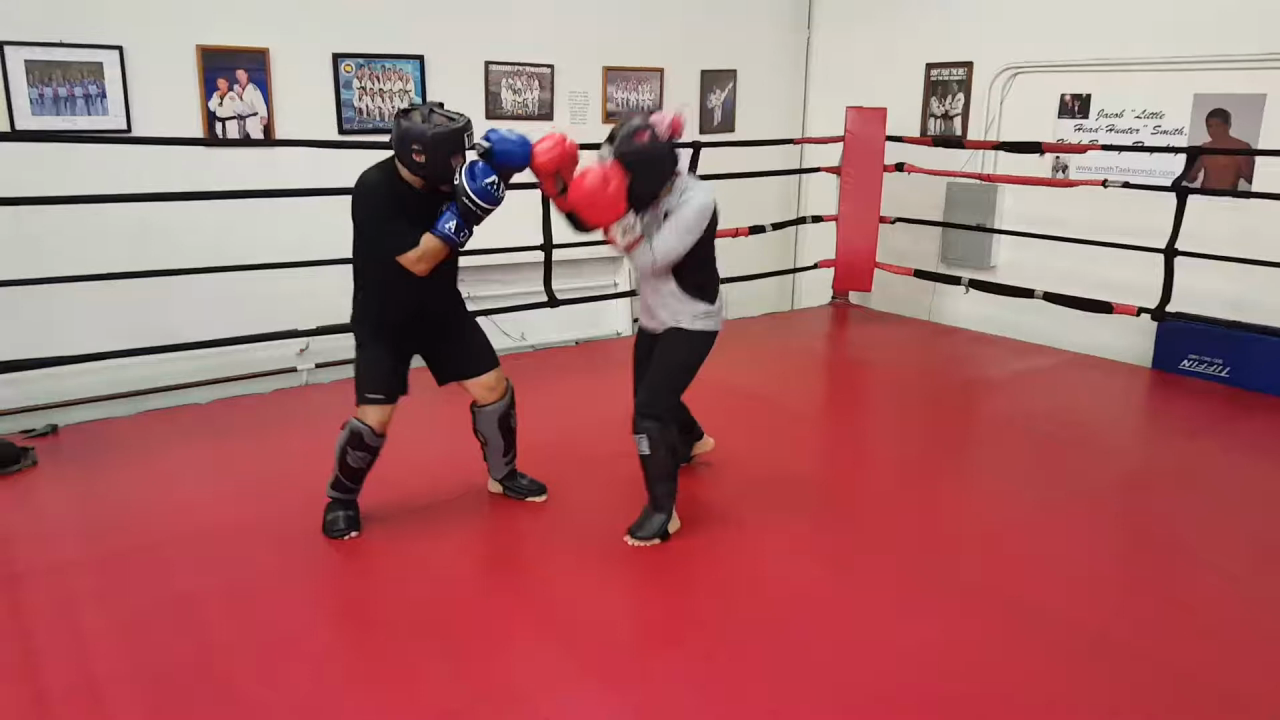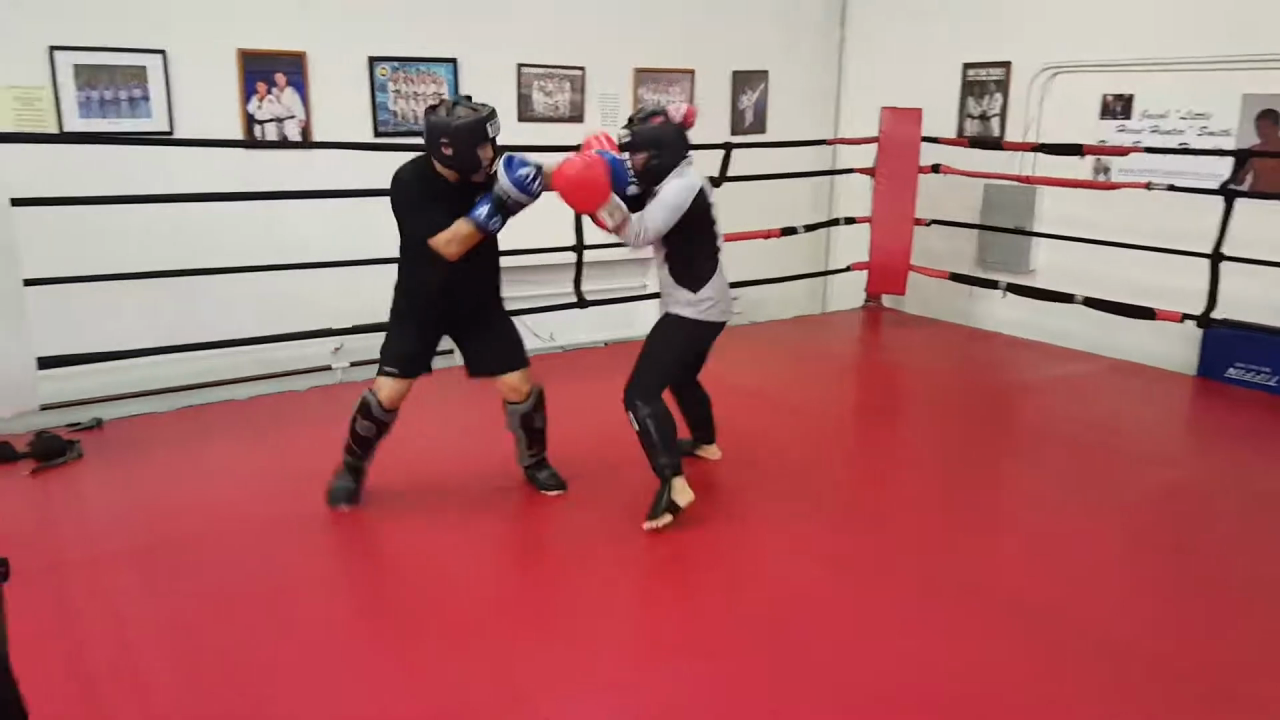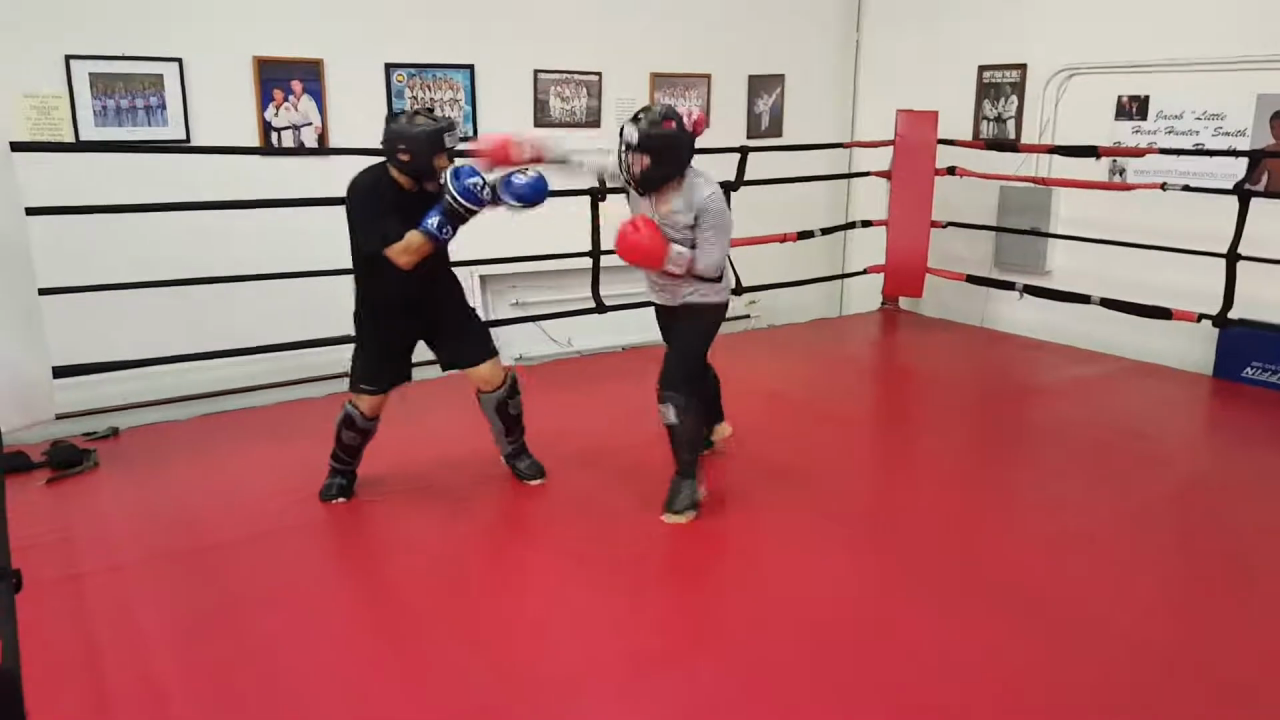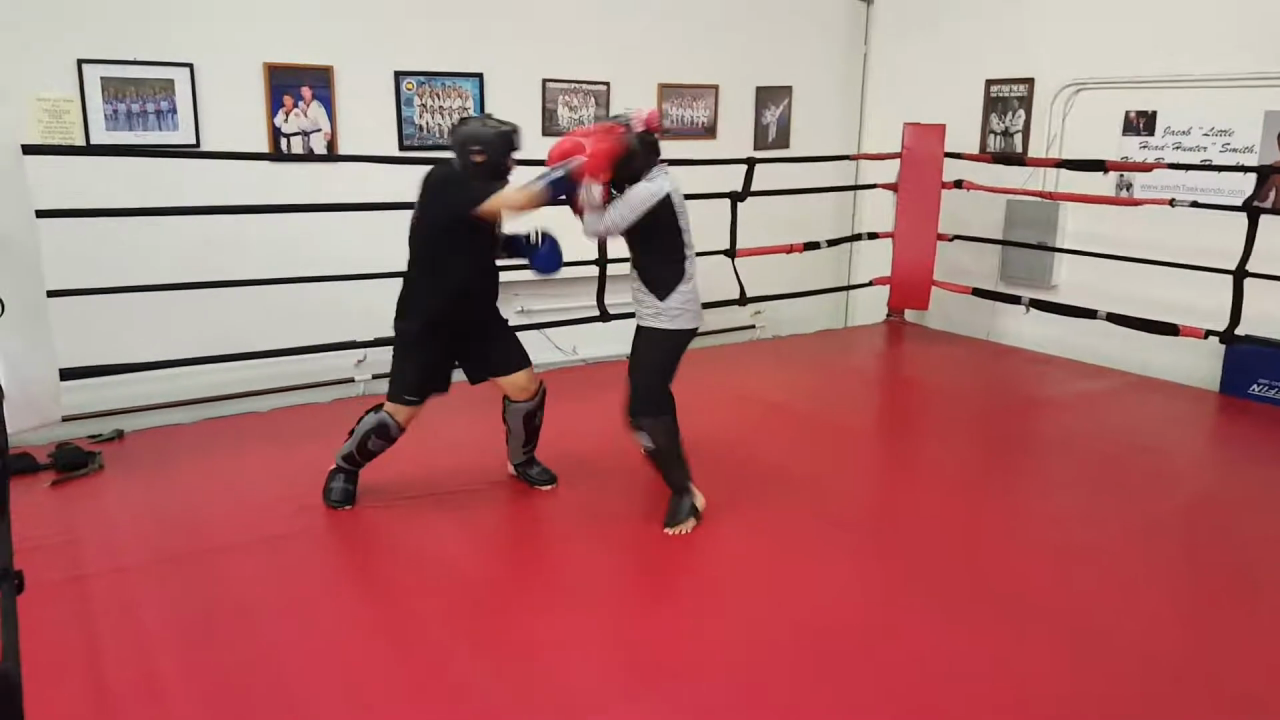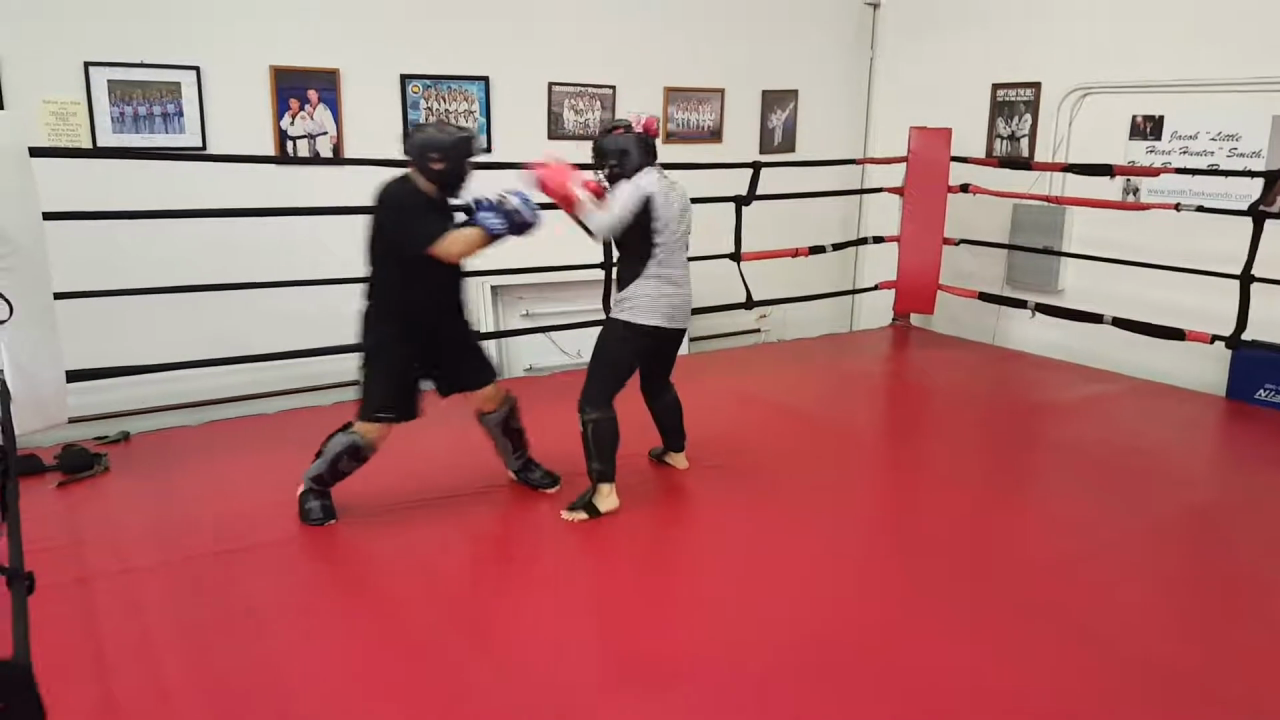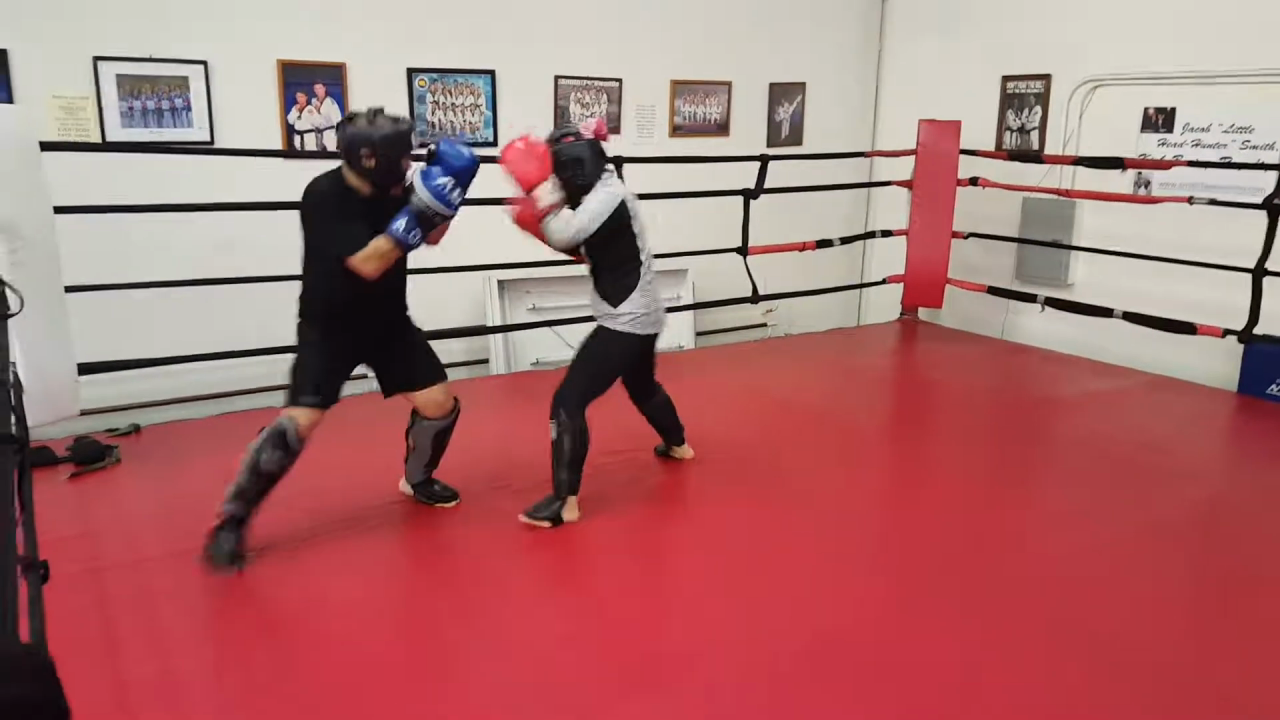
dt=0.4s
person 1, frame 1
left shoulder: (697, 200)
right shoulder: (642, 191)
left elbow: (651, 260)
right elbow: (586, 219)
left wrist: (616, 217)
right wrist: (559, 183)
left hip: (692, 323)
right hip: (654, 319)
left knee: (649, 413)
right knee: (653, 398)
left ankle: (662, 511)
right ankle: (694, 440)
person 1, frame 2
left shoulder: (683, 185)
right shoulder: (669, 180)
left elbow: (640, 235)
right elbow: (636, 208)
left wrist: (600, 200)
right wrist: (604, 170)
left hip: (695, 310)
right hip: (699, 306)
left knee: (641, 392)
right knee: (680, 376)
left ankle: (674, 485)
right ankle: (705, 441)
person 1, frame 3
left shoulder: (707, 196)
right shoulder: (641, 174)
left elbow: (711, 265)
right elbow: (585, 159)
left wrist: (664, 252)
right wrist: (518, 150)
left hip: (703, 301)
right hip: (668, 297)
left knee: (675, 384)
right knee: (692, 366)
left ankle: (688, 481)
right ankle: (714, 425)
person 1, frame 4
left shoulder: (651, 192)
right shoulder: (647, 186)
left elbow: (597, 227)
right elbow: (608, 215)
left wrist: (591, 175)
right wrist: (581, 173)
left hip: (669, 317)
right hip: (659, 312)
left knee: (643, 408)
right knee: (646, 382)
left ankle: (685, 493)
right ankle: (665, 444)
person 1, frame 5
left shoulder: (635, 187)
right shoulder: (676, 192)
left elbow: (603, 225)
left wrist: (571, 190)
right wrist: (601, 200)
left hip: (637, 314)
right hip: (675, 315)
left knee: (595, 398)
right knee: (657, 380)
left ankle: (603, 491)
right ankle: (675, 450)
person 1, frame 6
left shoulder: (605, 196)
right shoulder: (609, 194)
left elbow: (567, 232)
right elbow: (577, 243)
left wrist: (538, 184)
right wrist: (539, 225)
left hip: (625, 323)
right hip: (642, 317)
left knee: (568, 403)
right knee: (641, 385)
left ankle: (566, 500)
right ankle: (678, 444)
person 2, frame 1
left shoulder: (438, 174)
right shoulder: (375, 190)
left elbow: (481, 183)
right elbow: (419, 261)
left wrist: (498, 166)
right wrist: (464, 210)
left hip: (440, 307)
right hip: (384, 318)
left knee: (492, 387)
right knee: (373, 418)
left ankle: (502, 473)
right ankle: (342, 497)
person 2, frame 2
left shoulder: (479, 169)
right shoulder: (411, 181)
left elbow: (531, 179)
right elbow: (449, 246)
right wrist: (498, 203)
left hip: (477, 300)
right hip: (421, 303)
left knee: (520, 386)
right knee: (388, 393)
left ankle: (534, 462)
right ankle: (352, 467)
person 2, frame 3
left shoulder: (433, 176)
right shoulder: (367, 190)
left elbow: (476, 190)
right elbow: (404, 255)
left wrist: (504, 186)
right wrist: (448, 211)
left hip: (440, 297)
right hip: (384, 310)
left knee: (492, 376)
right knee: (367, 402)
left ankle: (515, 451)
right ankle: (342, 468)
person 2, frame 4
left shoulder: (480, 187)
right shoulder: (444, 181)
right elbow: (509, 202)
left wrist: (525, 245)
right wrist: (560, 179)
left hip: (477, 314)
right hip: (426, 319)
left knee: (525, 386)
right knee: (399, 412)
left ankle: (522, 460)
right ankle: (346, 468)
person 2, frame 5
left shoulder: (431, 196)
right shoulder: (399, 199)
left elbow: (450, 246)
right elbow: (451, 250)
left wrist: (484, 219)
right wrist: (502, 219)
left hip: (442, 324)
right hip: (395, 333)
left knee: (493, 398)
right knee: (373, 430)
left ankle: (521, 464)
right ankle: (315, 486)
person 2, frame 6
left shoulder: (390, 187)
right shoulder: (323, 197)
left elbow: (432, 235)
right elbow: (368, 263)
left wrist: (450, 186)
right wrist: (416, 215)
left hip: (385, 321)
right hip: (329, 326)
left knee: (440, 403)
right knee: (297, 423)
left ankle: (418, 479)
right ankle: (231, 520)
